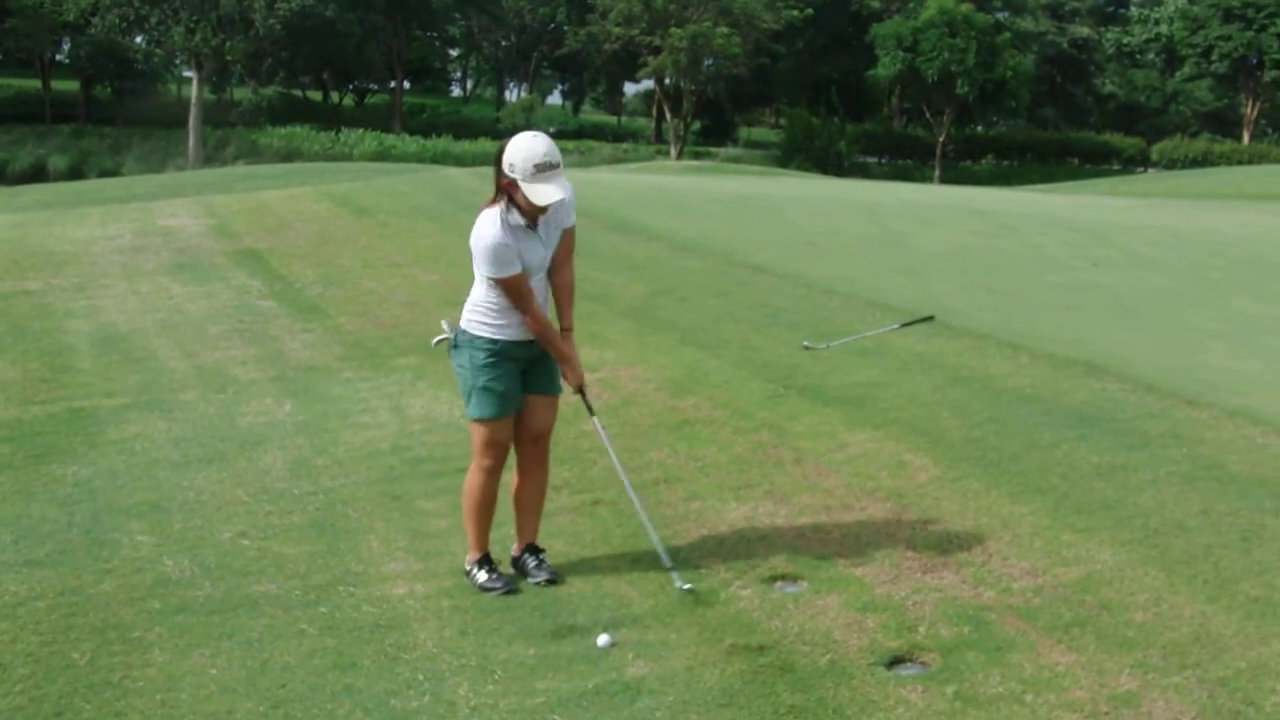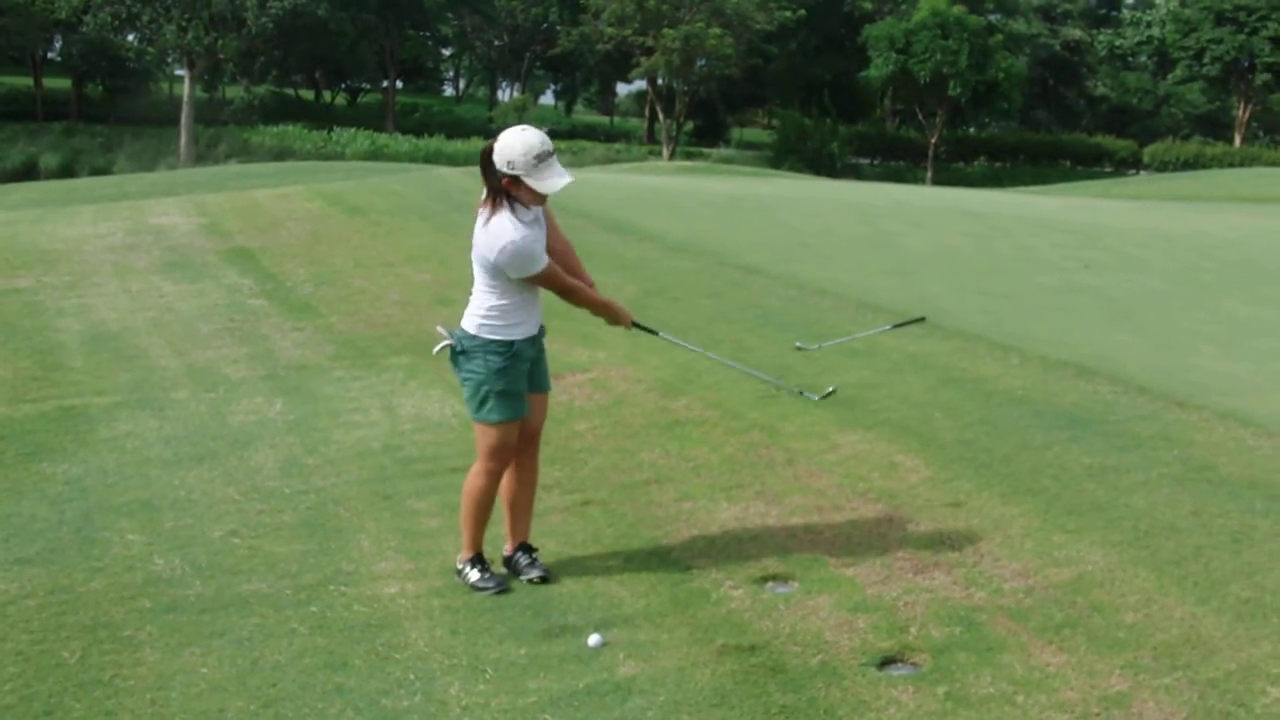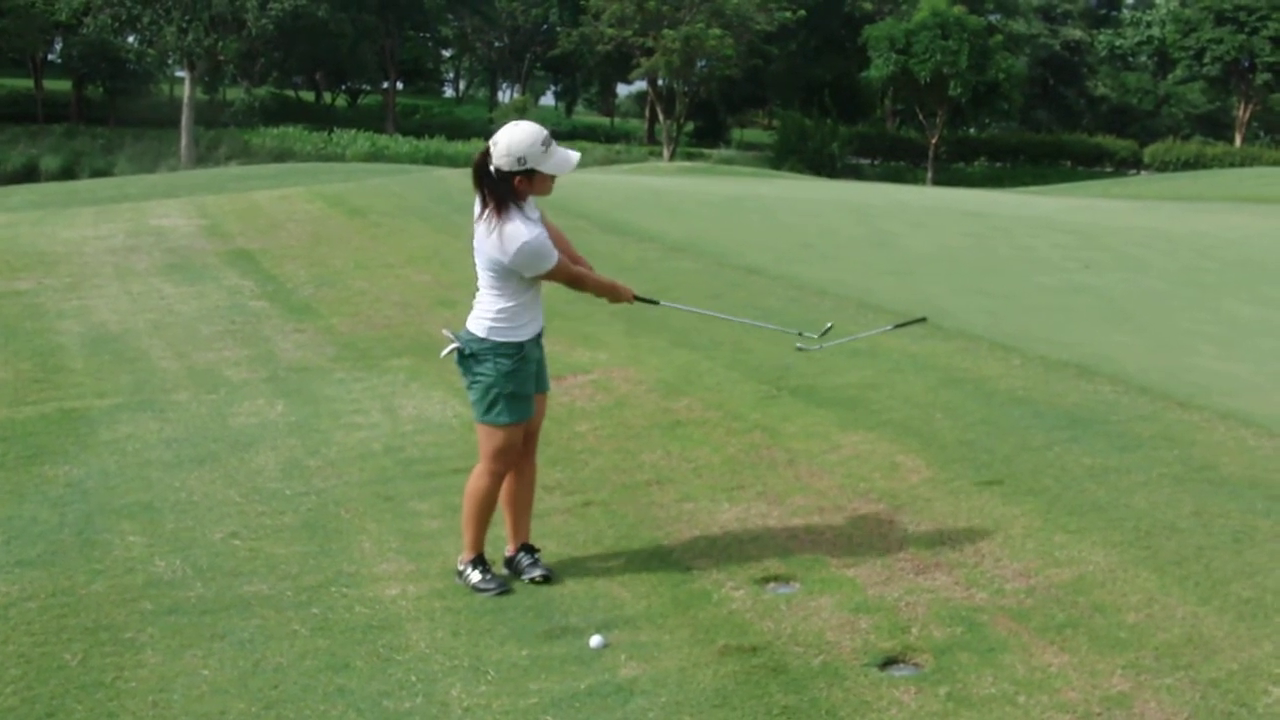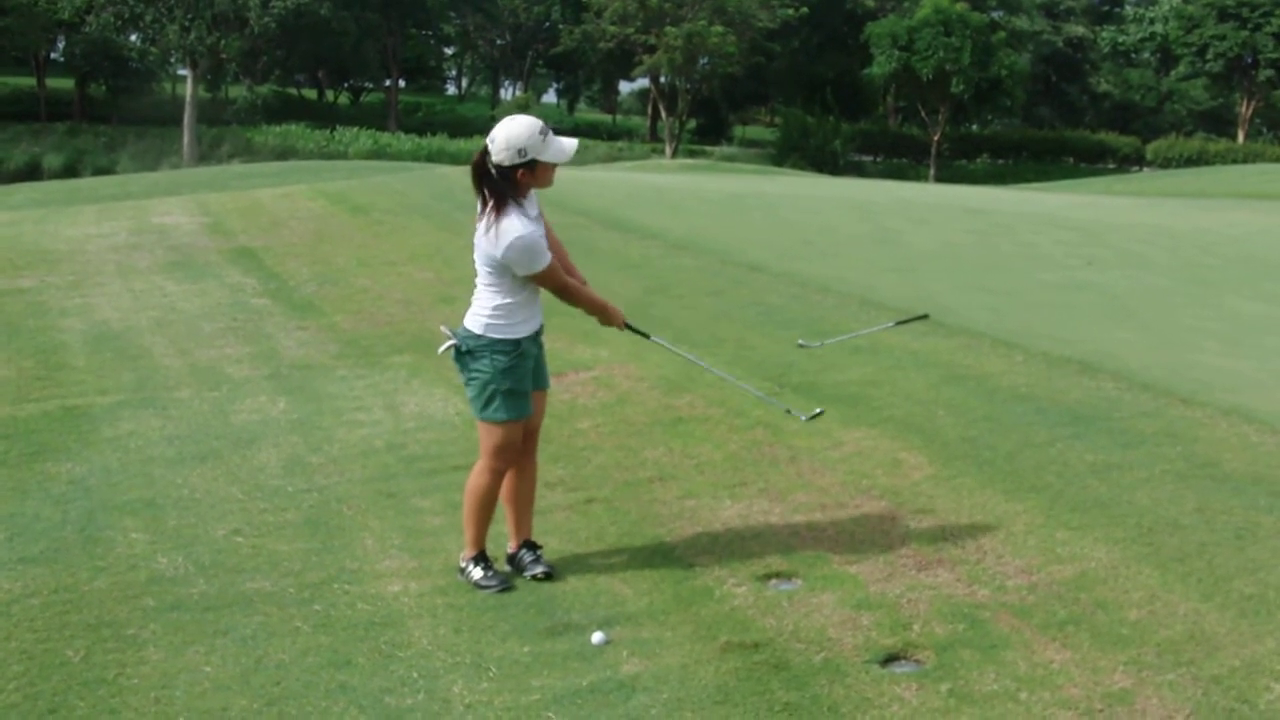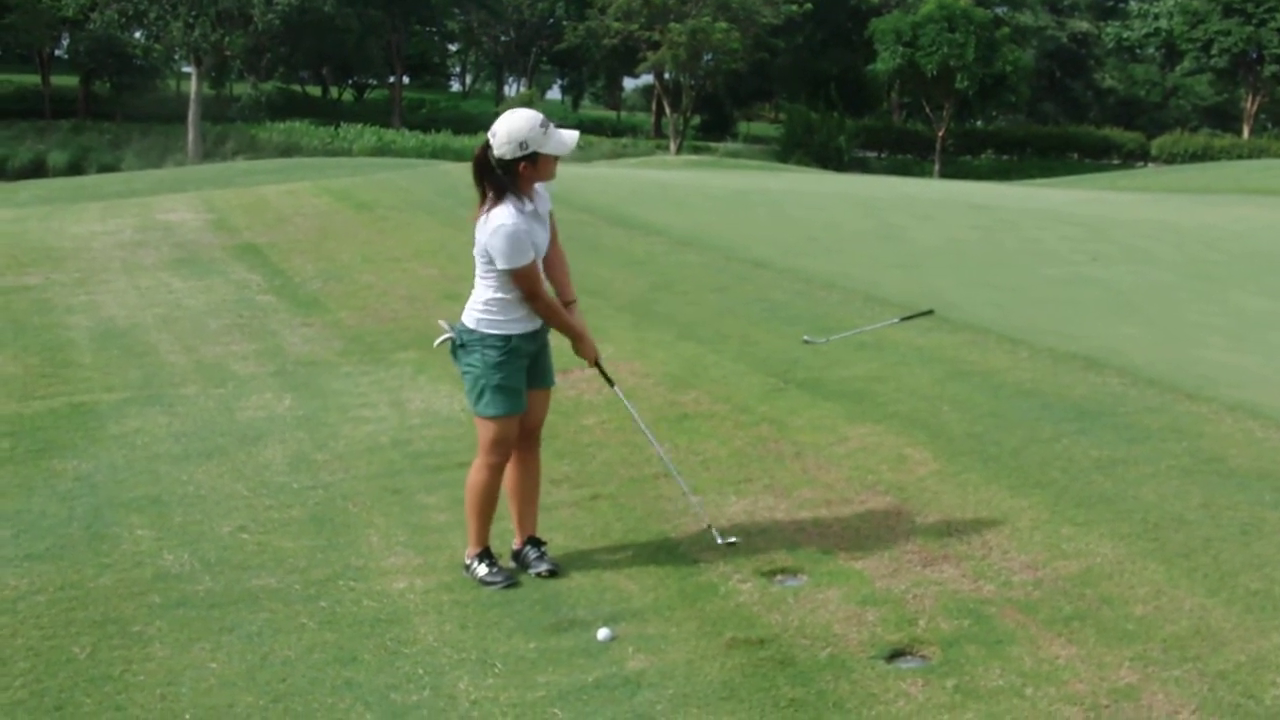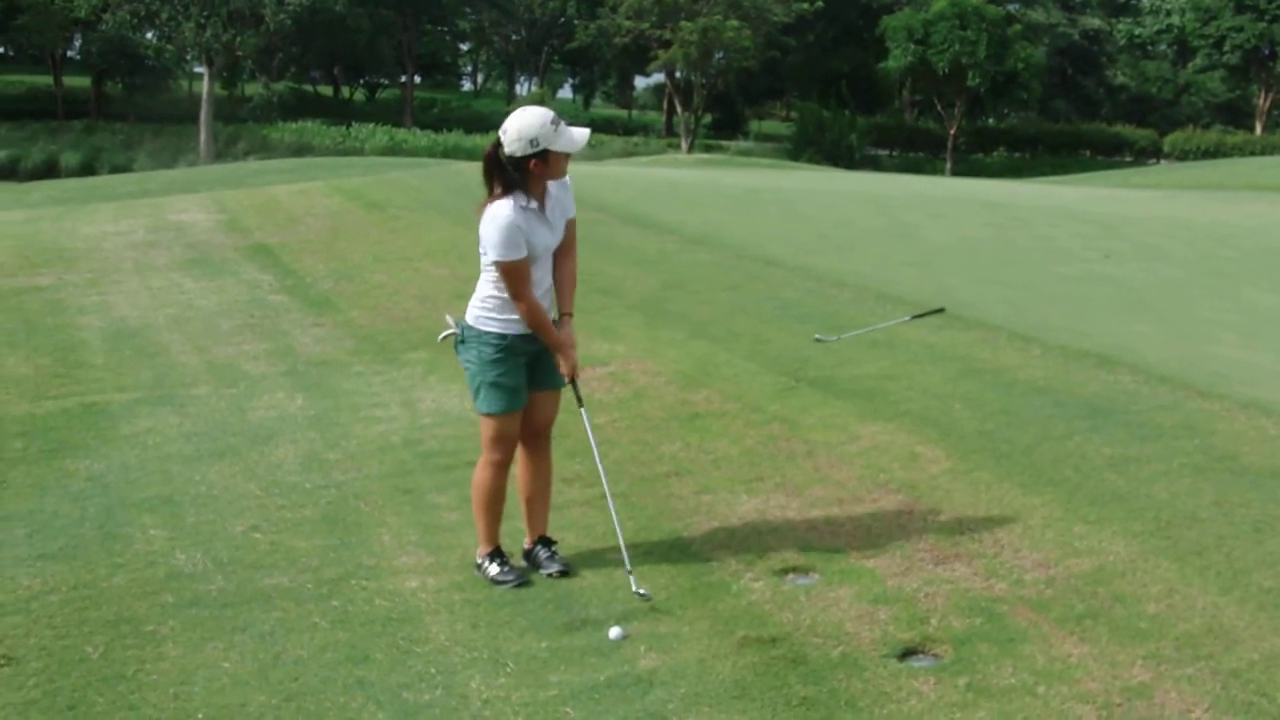
dt=0.2s
person 1, frame 1
left shoulder: (562, 200)
right shoulder: (493, 234)
left elbow: (563, 270)
right elbow: (528, 307)
left wrist: (568, 336)
right wrist: (566, 362)
left hip: (536, 341)
right hip: (488, 345)
left knee: (536, 445)
right knee: (491, 455)
left ankle: (526, 548)
right ankle: (477, 558)
person 1, frame 2
left shoulder: (526, 194)
right shoulder: (511, 239)
left elbow: (555, 238)
right elbow: (562, 286)
left wrist: (594, 293)
right wrist: (609, 310)
left hip: (526, 339)
right hip: (492, 349)
left knee: (527, 445)
right knee: (495, 457)
left ankle: (518, 547)
right ankle: (469, 557)
person 1, frame 3
left shoulder: (506, 192)
right shoulder: (522, 239)
left elbow: (550, 230)
right elbow: (571, 277)
left wrist: (595, 274)
right wrist: (614, 290)
left hip: (522, 341)
right hip: (498, 351)
left knee: (525, 448)
right knee: (498, 459)
left ankle: (519, 548)
right ankle: (470, 559)
person 1, frame 4
left shoulder: (513, 192)
right shoulder: (516, 235)
left elbow: (549, 238)
right elbow: (560, 287)
left wrist: (585, 286)
right wrist: (603, 310)
left hip: (523, 338)
right hip: (496, 348)
left knee: (526, 444)
right knee: (499, 455)
left ankle: (521, 545)
right ankle: (472, 556)
person 1, frame 5
left shoulder: (536, 192)
right shoulder: (507, 224)
left elbow: (553, 249)
right elbow: (535, 294)
left wrist: (572, 309)
right wrist: (578, 337)
left hip: (530, 334)
right hip: (492, 342)
left knee: (529, 439)
right knee: (496, 450)
left ankle: (527, 541)
right ankle: (477, 553)
person 1, frame 6
left shoulder: (560, 190)
right shoulder: (505, 218)
left elbow: (566, 255)
right elbow: (521, 298)
left wrist: (566, 324)
right wrist: (560, 348)
left hip: (538, 334)
right hip: (495, 339)
left knee: (539, 438)
right knee: (500, 449)
left ankle: (538, 540)
right ankle: (487, 552)
